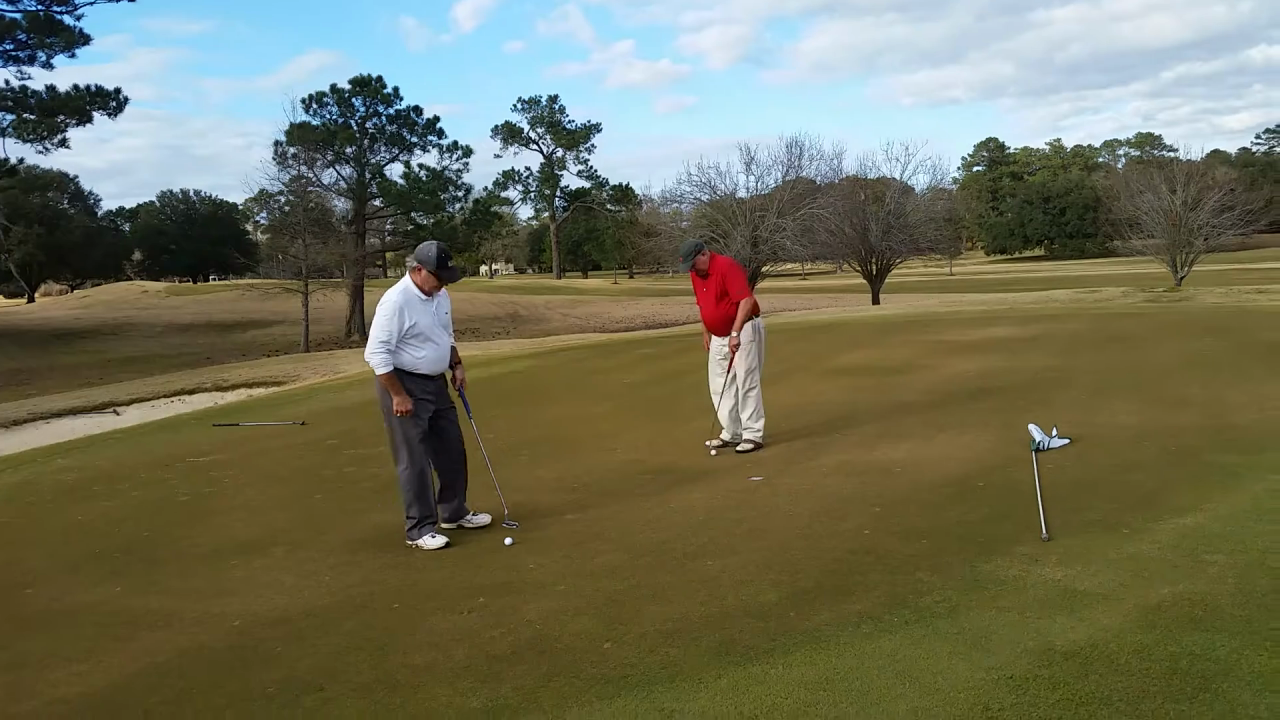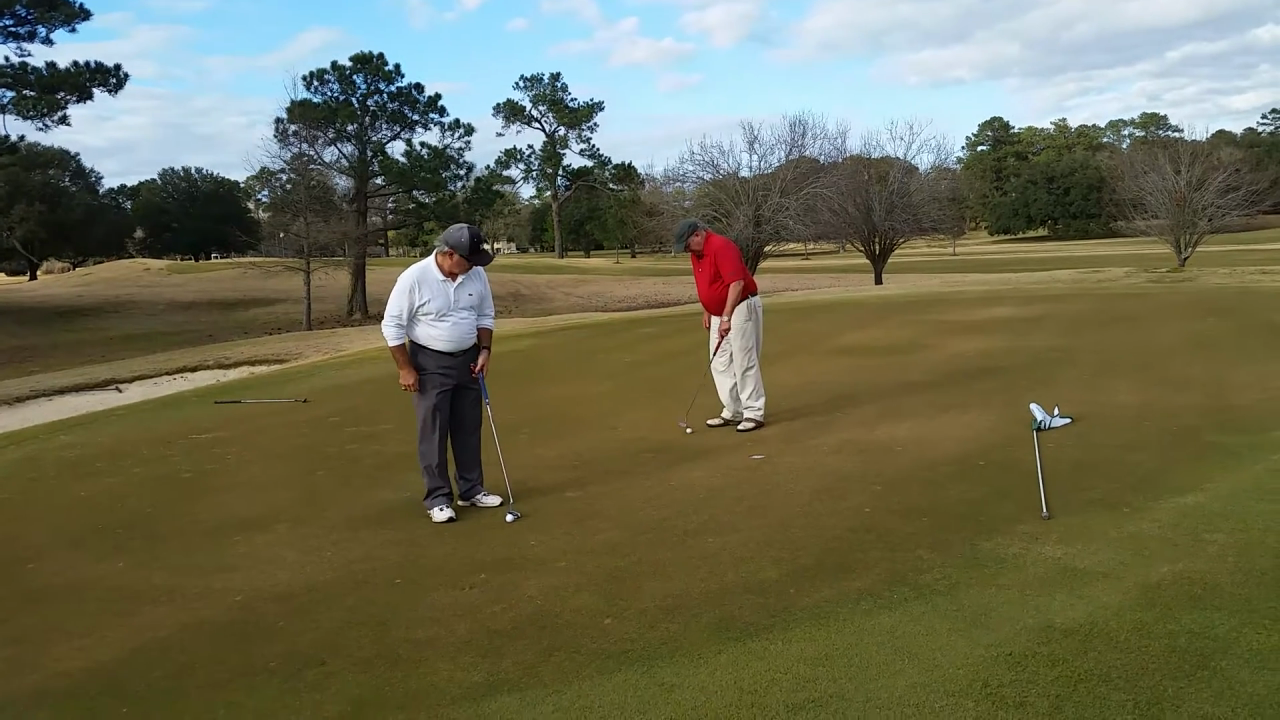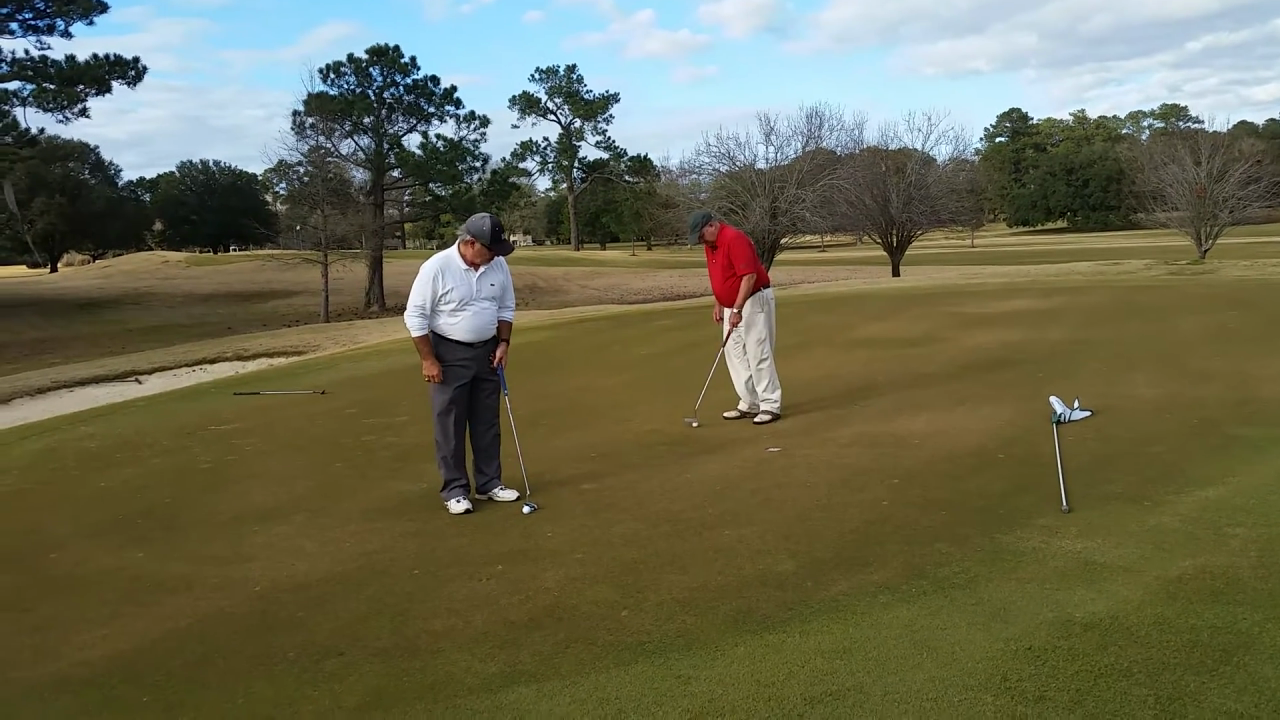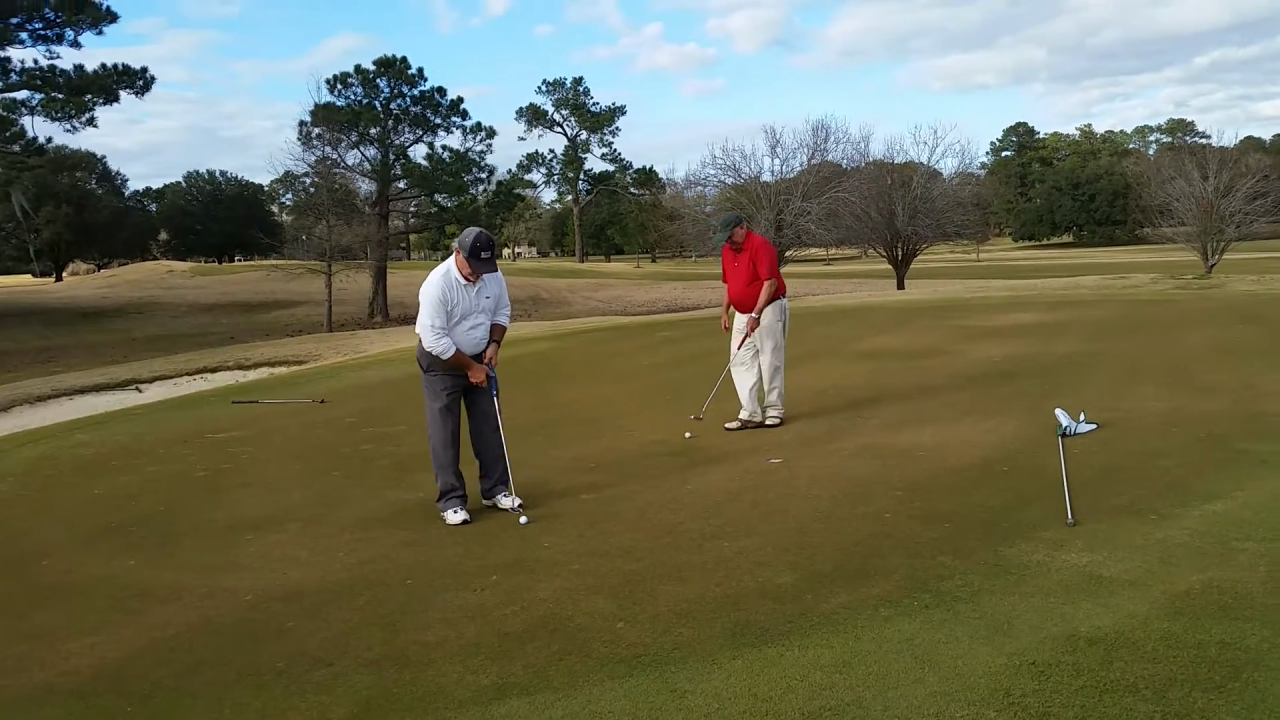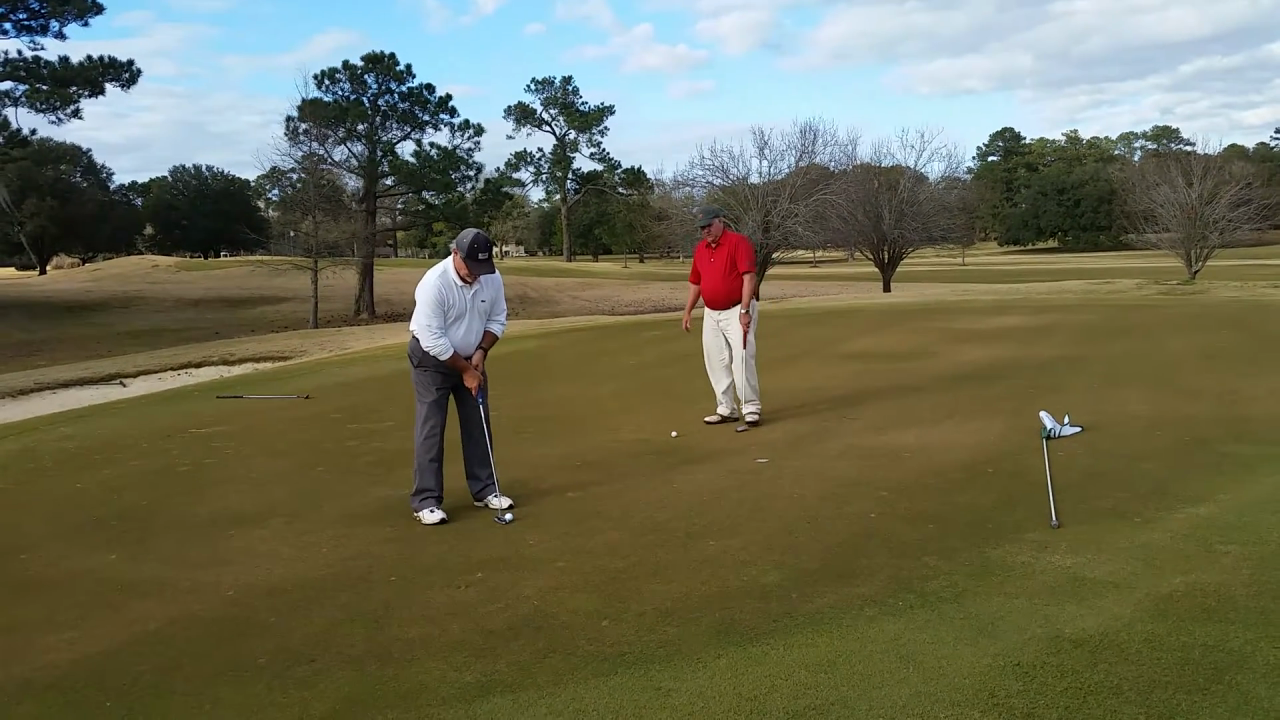
dt=1s
person 1, frame 1
left shoulder: (440, 295)
right shoulder: (396, 301)
right elbow: (377, 354)
left wrist: (456, 366)
right wrist: (398, 395)
left hip: (437, 383)
right hip: (407, 387)
left knee: (452, 449)
right knee: (414, 459)
left ankle: (454, 511)
right ankle: (420, 528)
person 1, frame 2
left shoulder: (476, 274)
right shoulder: (414, 278)
left elbow: (485, 315)
right elbow: (393, 326)
left wrist: (484, 350)
right wrist: (405, 368)
left hip: (467, 360)
right hip: (430, 363)
left knee: (469, 427)
right knee: (433, 431)
left ankle: (471, 490)
right ankle: (438, 498)
person 1, frame 3
left shoulder: (498, 266)
right shoulder: (436, 268)
left elbow: (506, 308)
right elbow: (415, 316)
left wrist: (503, 343)
right wrist: (428, 359)
left hip: (486, 352)
right hip: (449, 354)
left knee: (487, 420)
right knee: (450, 423)
left ankle: (489, 483)
right ankle: (455, 489)
person 1, frame 4
left shoulder: (493, 275)
right shoulder: (438, 284)
left elbow: (501, 312)
right elbow: (434, 341)
left wrist: (494, 344)
right wrist: (469, 367)
left hip: (479, 359)
right hip: (442, 361)
left knee: (489, 425)
right knee: (445, 433)
left ankle: (495, 489)
right ankle: (452, 500)
person 1, frame 5
left shoulder: (492, 278)
right shoulder: (434, 283)
left elbow: (497, 319)
right elbow: (434, 341)
left wrist: (481, 352)
right wrist: (465, 371)
left hip: (471, 357)
right hip: (432, 358)
left knee: (478, 424)
right knee: (431, 427)
left ankle: (484, 489)
right ankle: (426, 500)
person 2, frame 1
left shoulder: (727, 266)
right shoulder: (696, 274)
left elbow: (746, 300)
left wrist: (735, 333)
right wrist: (706, 332)
left hip: (744, 331)
right hip: (719, 337)
left knee: (746, 383)
right knee: (720, 386)
left ankle: (753, 435)
right ankle: (732, 433)
person 2, frame 2
left shoulder: (721, 247)
right shoulder: (696, 253)
left elbow: (736, 284)
left wrist: (726, 318)
right wrist: (707, 311)
left hip: (741, 309)
right hip: (720, 314)
left knee: (744, 362)
right knee: (721, 364)
left ankle: (754, 413)
right ankle: (733, 412)
person 2, frame 3
left shoulder: (734, 239)
right shoulder: (710, 244)
left elbow: (749, 276)
left wrist: (736, 310)
right wrist: (718, 304)
left hip: (754, 301)
right hip: (732, 306)
left knee: (759, 354)
right knee: (736, 356)
left ankle: (770, 406)
right ankle: (749, 404)
person 2, frame 4
left shoulder: (761, 245)
right shoulder: (727, 249)
left elbow: (770, 283)
left wrist: (755, 315)
right wrist: (725, 311)
left hip: (768, 311)
right hip: (742, 314)
left knee: (770, 362)
right knee: (741, 363)
left ankle: (774, 410)
right ankle: (750, 414)
person 2, frame 5
left shoulder: (738, 242)
right shoulder: (700, 249)
left elbow: (749, 277)
right elbow: (696, 283)
left wrist: (745, 310)
right wrist: (688, 311)
left hip: (737, 311)
right hip: (711, 314)
left knee: (742, 357)
right knee: (716, 362)
left ankle: (751, 407)
right ankle: (726, 409)
